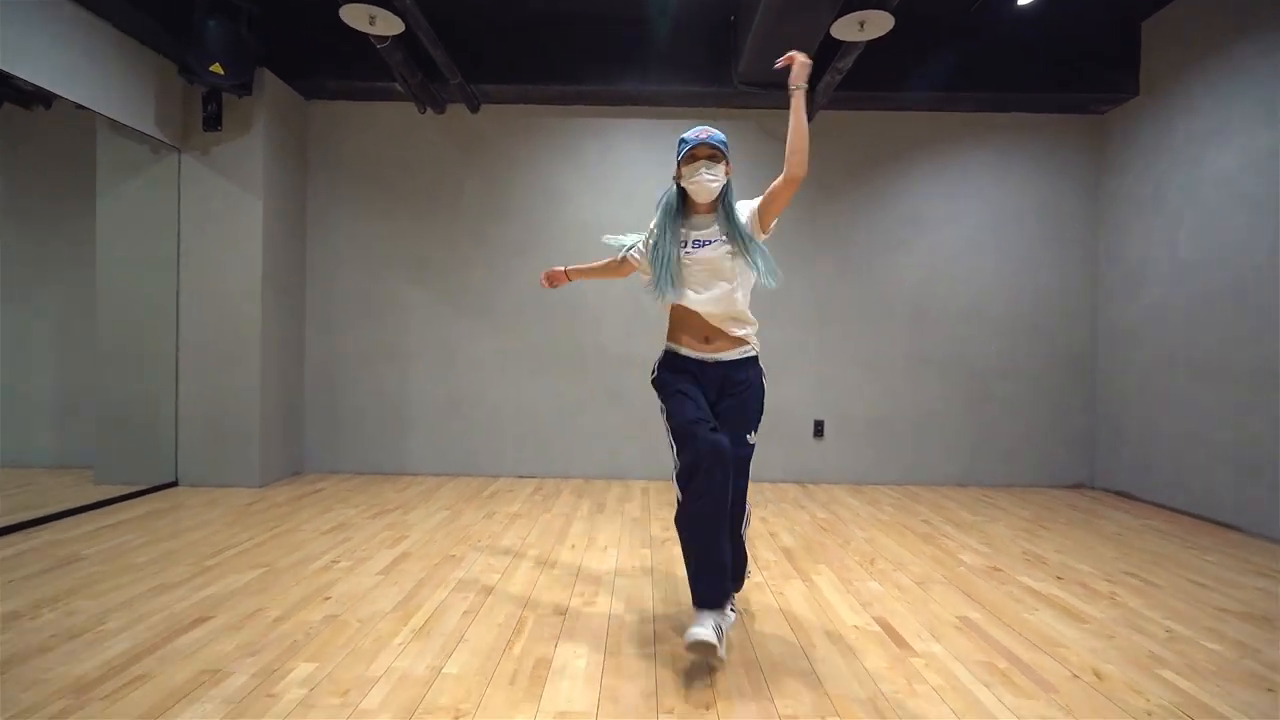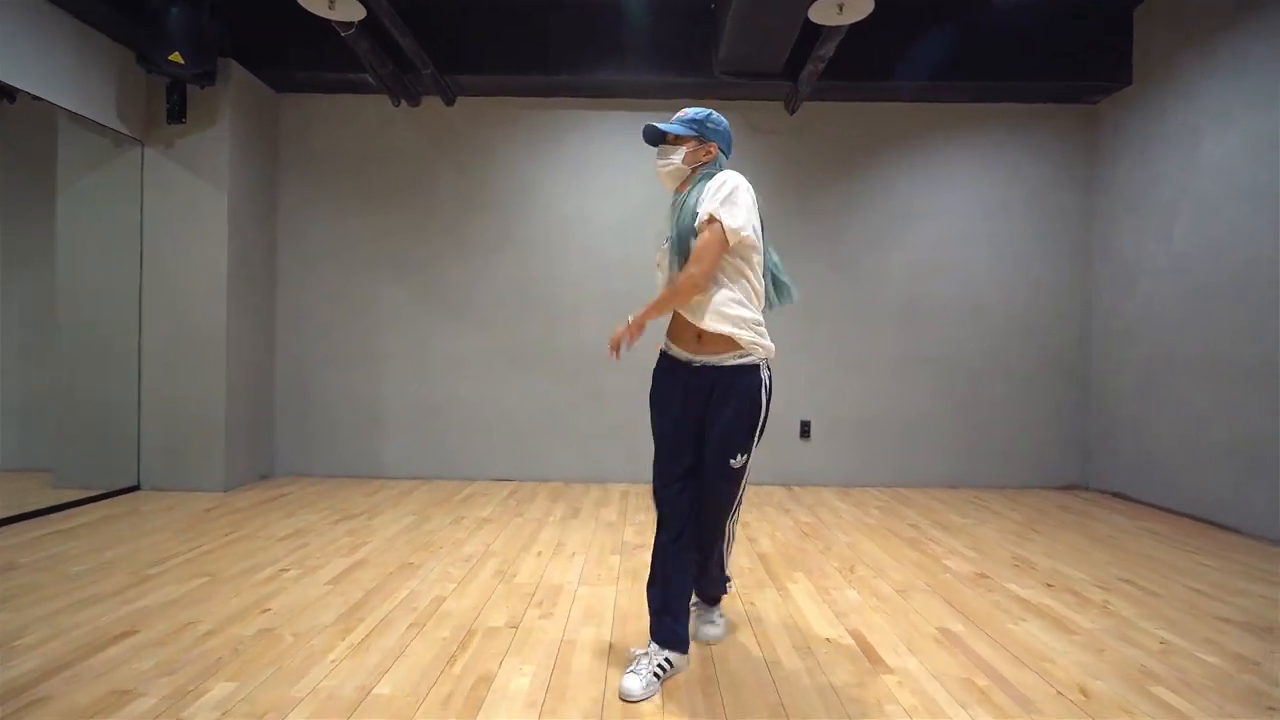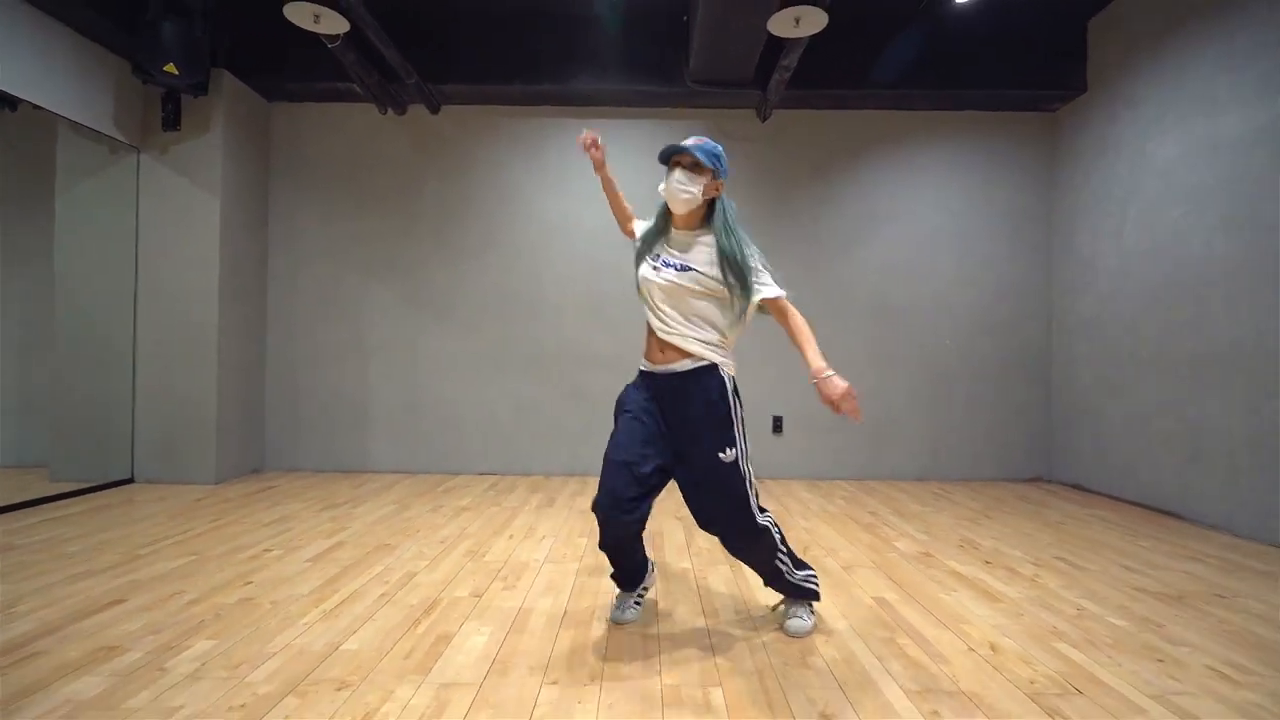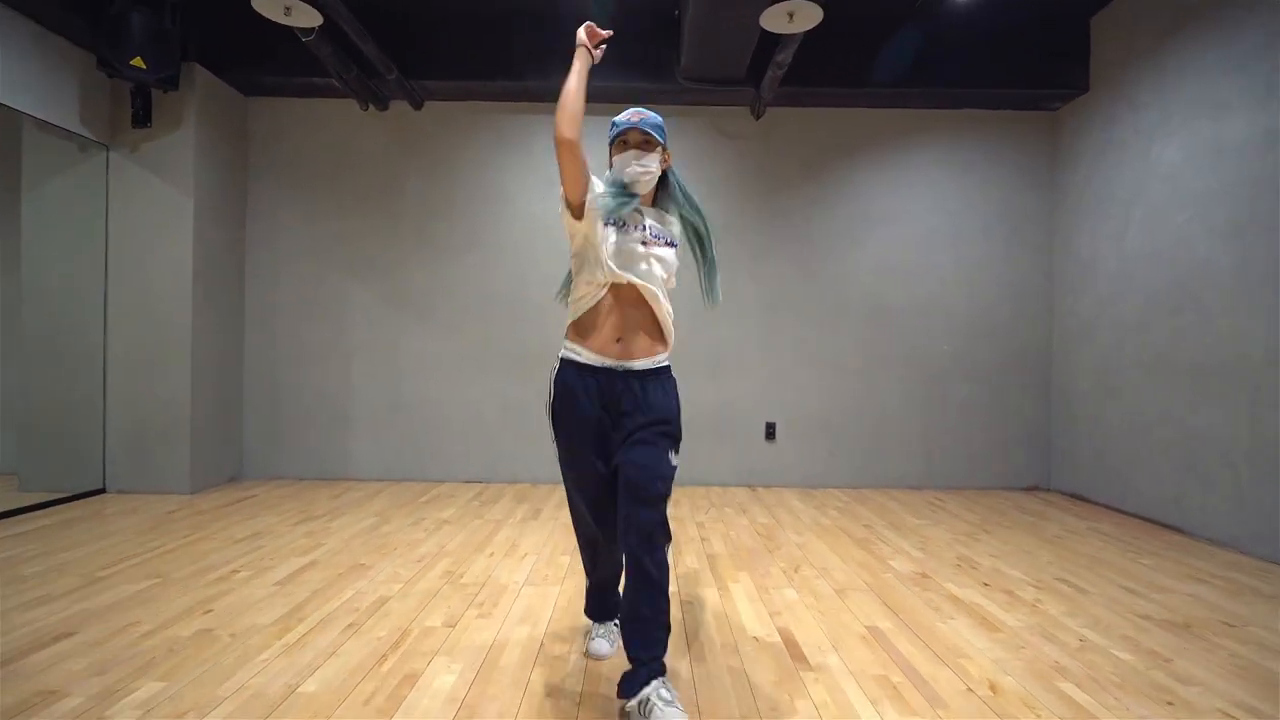
dt=0.4s
person 1, frame 1
left shoulder: (748, 218)
right shoulder: (665, 224)
left elbow: (795, 174)
right elbow: (622, 263)
left wrist: (797, 89)
right wrist: (568, 274)
left hip: (736, 371)
right hip: (680, 370)
left knee: (728, 492)
right knee: (702, 478)
left ankle: (718, 599)
right ankle: (708, 607)
person 1, frame 2
left shoulder: (728, 186)
right shoulder: (694, 208)
left elbow: (695, 277)
left wrist: (636, 321)
left hip: (734, 379)
right hip: (676, 373)
left knee: (711, 507)
right knee: (675, 507)
left ankle: (709, 596)
right ankle: (666, 646)
person 1, frame 3
left shoulder: (729, 251)
right shoulder: (655, 235)
left elbow: (785, 312)
right elbow: (626, 219)
left wrist: (822, 373)
right wrist: (601, 169)
left hip: (703, 394)
right hip: (648, 394)
left knee: (734, 514)
right knee: (616, 505)
left ankle: (799, 590)
right ankle: (632, 585)
person 1, frame 4
left shoulder: (673, 223)
right shoulder: (591, 204)
right elbow: (566, 138)
right wrist: (583, 57)
left hip: (649, 384)
right hip: (583, 381)
left knee: (643, 516)
right knee: (595, 515)
right ankle: (605, 614)
